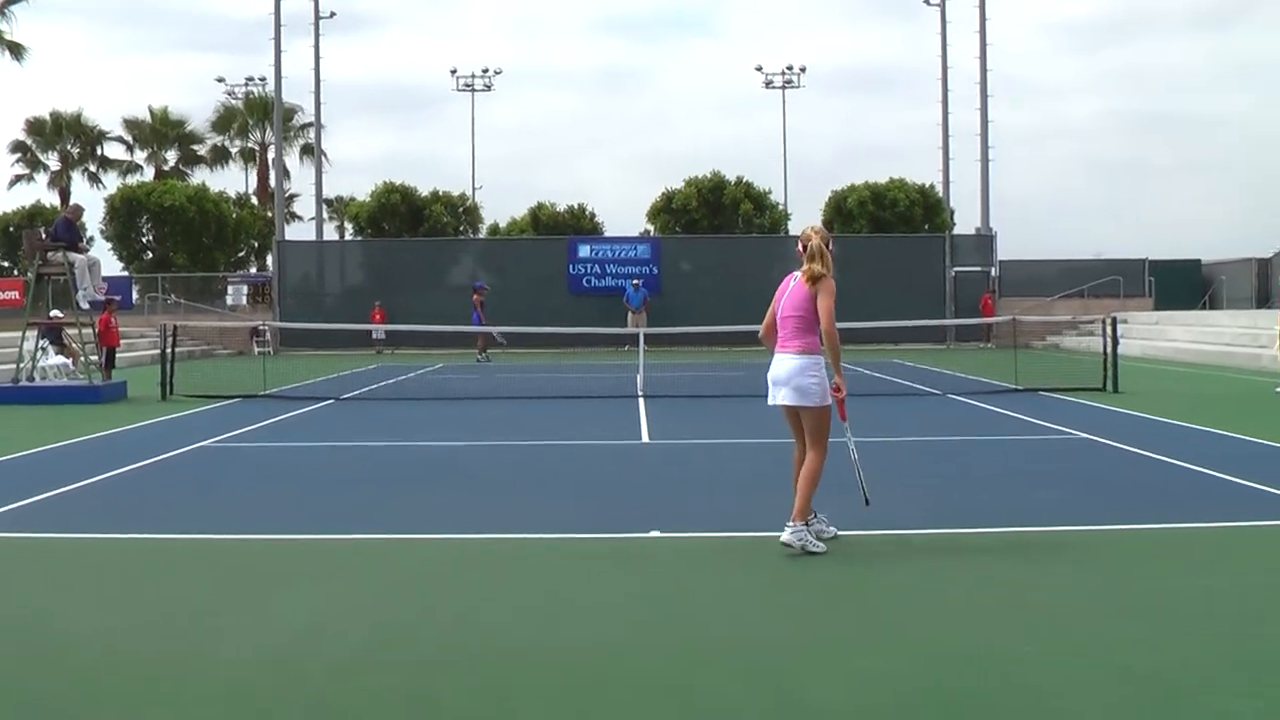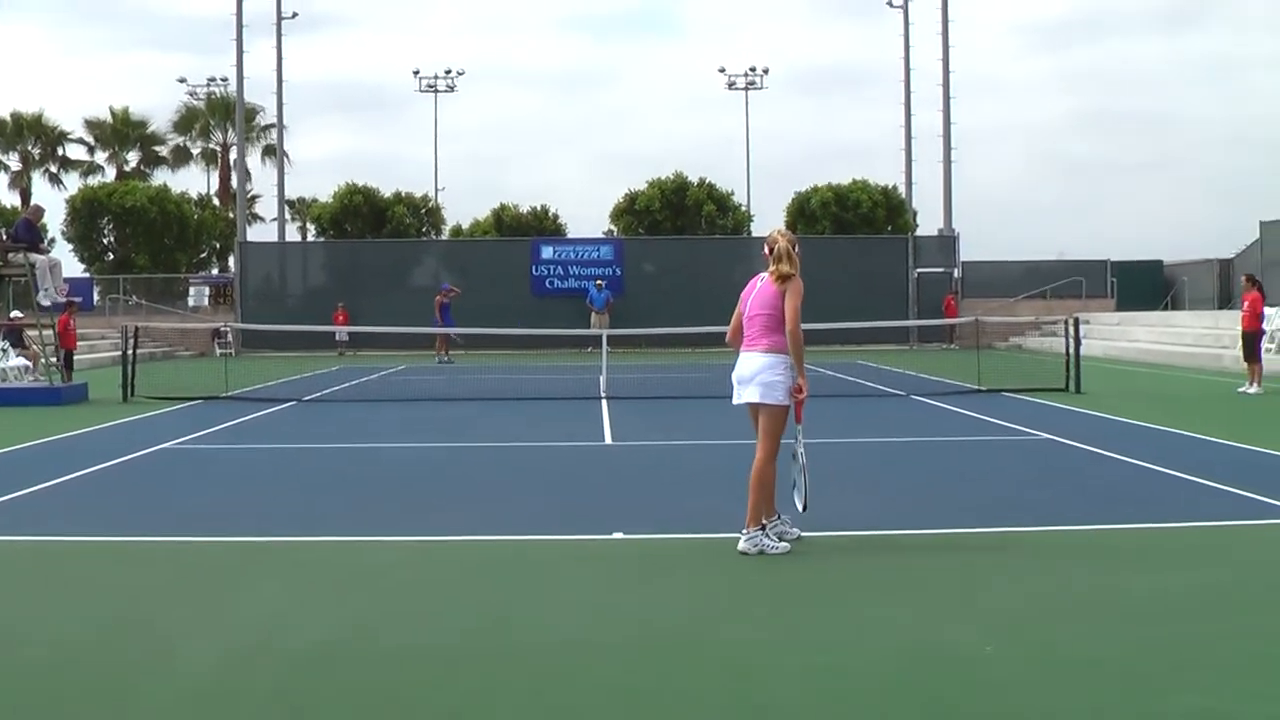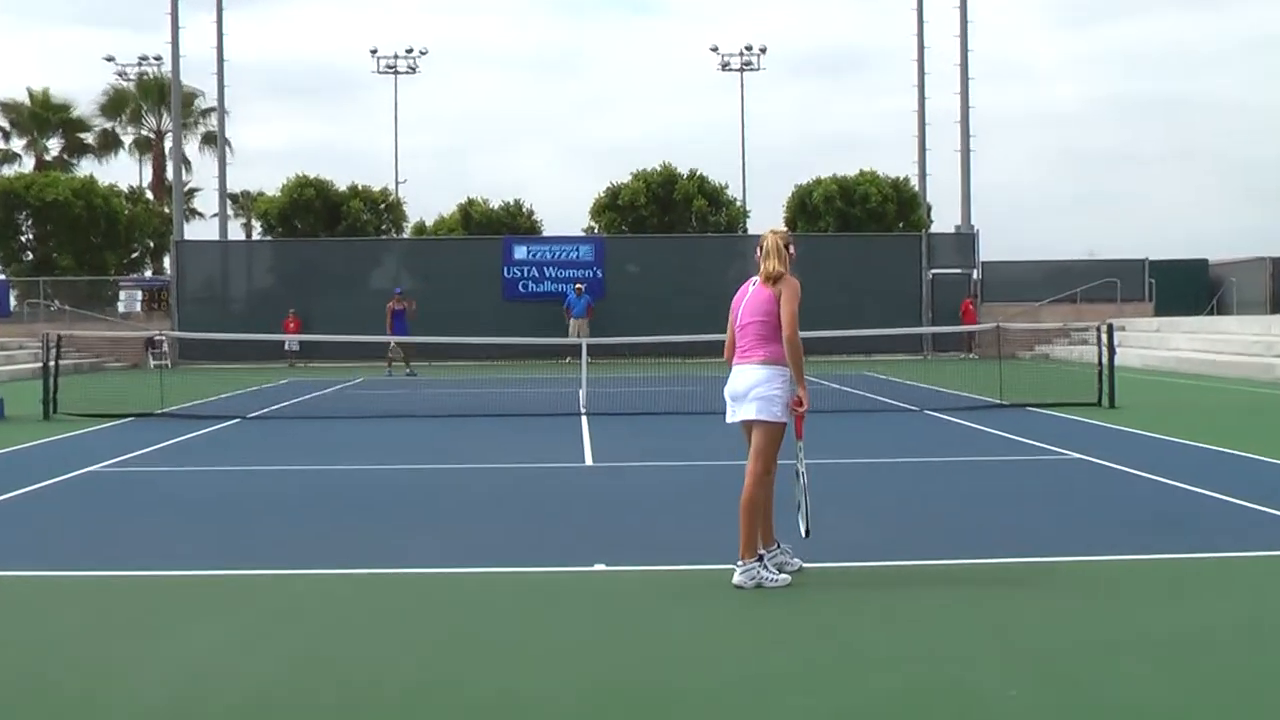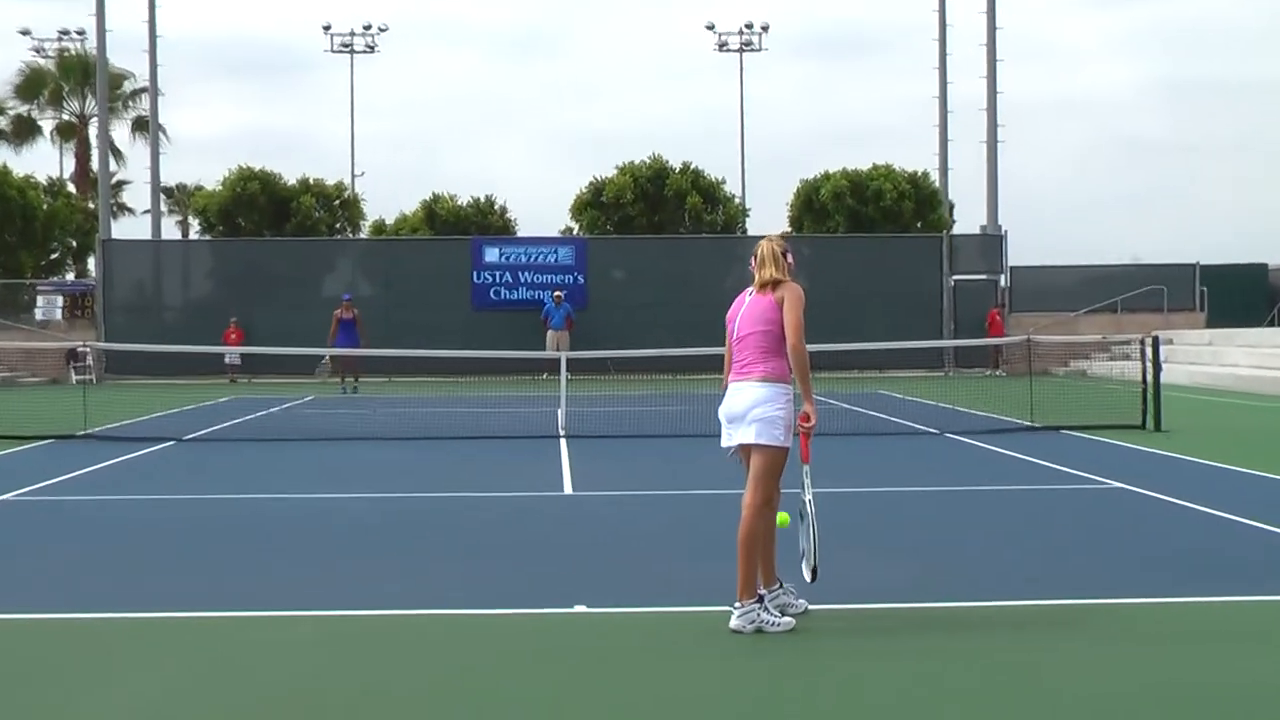
dt=0.4s
person 1, frame 1
left shoulder: (788, 282)
right shoulder: (823, 282)
left elbow: (766, 332)
right elbow: (828, 329)
right wrist: (838, 373)
left hip: (780, 366)
right hip: (806, 366)
left knee: (803, 447)
right knee: (816, 450)
left ankle: (806, 518)
person 1, frame 2
left shoulder: (753, 284)
right shoulder: (791, 282)
left elbow: (732, 336)
right elbow: (793, 329)
right wrist: (801, 374)
left hip: (747, 366)
right hip: (772, 366)
left knee: (767, 449)
right knee: (766, 452)
left ankle: (771, 520)
right ankle: (751, 532)
person 1, frame 3
left shoulder: (744, 290)
right shoulder: (787, 283)
left elbow: (729, 351)
right elbow: (789, 335)
right wrist: (801, 385)
left hip: (739, 378)
right hip: (768, 379)
left knee: (765, 469)
right knee: (757, 473)
left ankle: (769, 550)
right ankle: (747, 564)
person 1, frame 4
left shoulder: (739, 302)
right shoulder: (789, 290)
right elbow: (794, 344)
right wrist: (808, 400)
left hip: (736, 397)
right hip: (768, 397)
left knee: (768, 498)
right knee: (757, 503)
left ankle: (770, 589)
right ankle: (746, 607)
